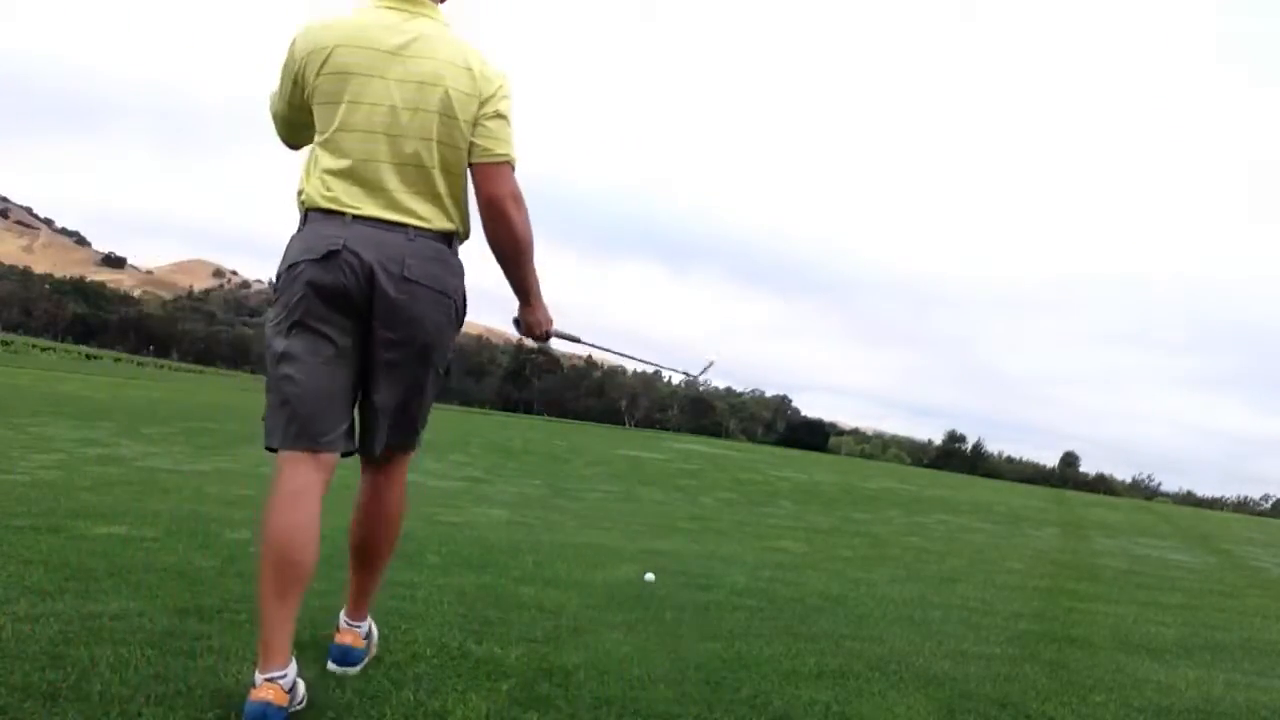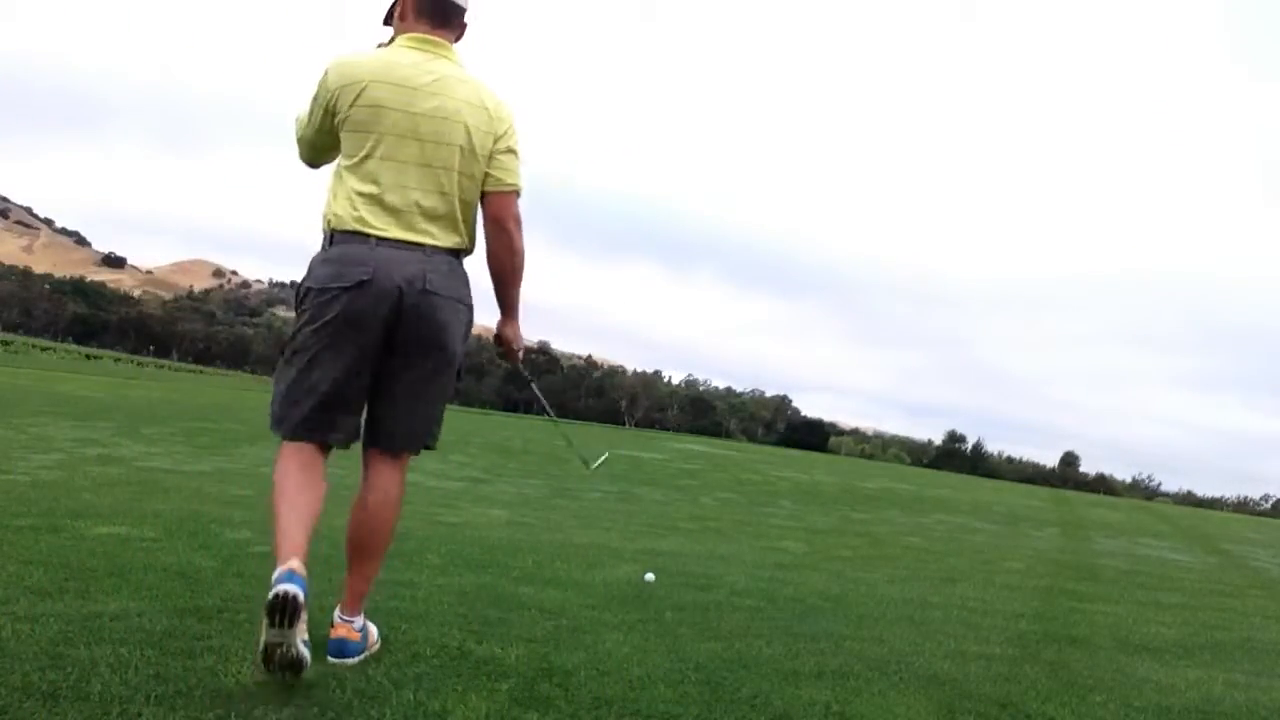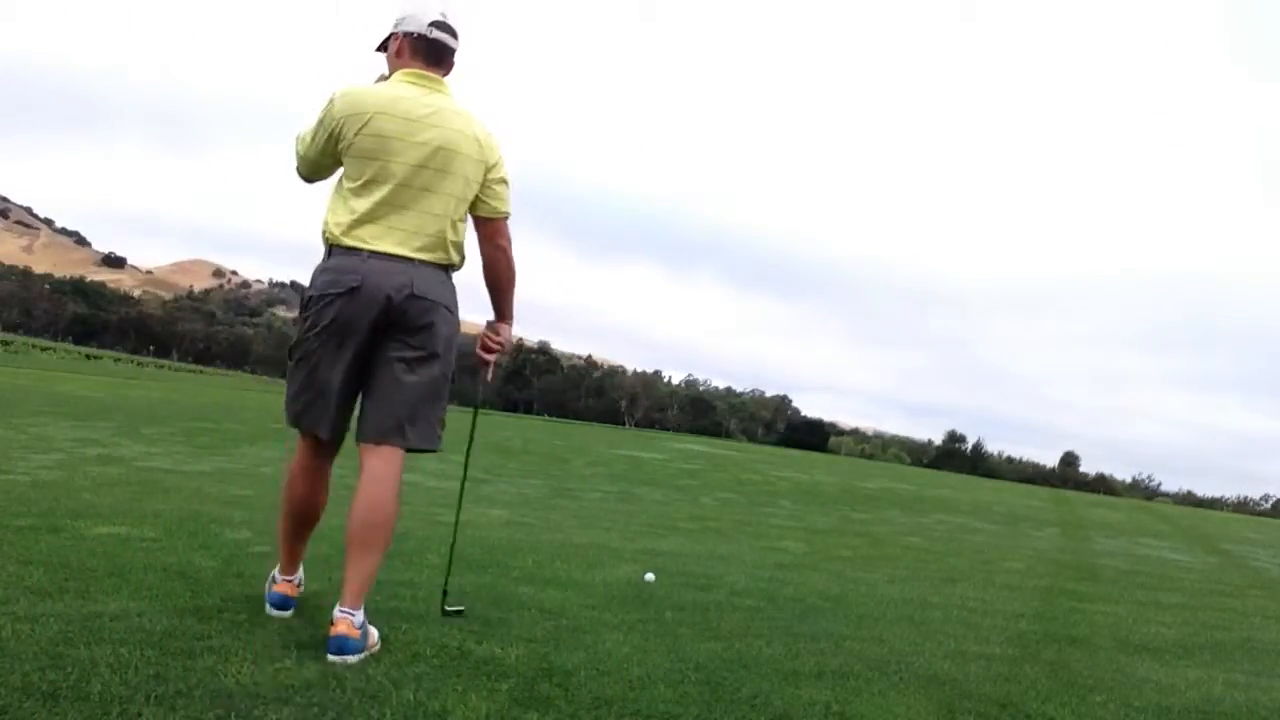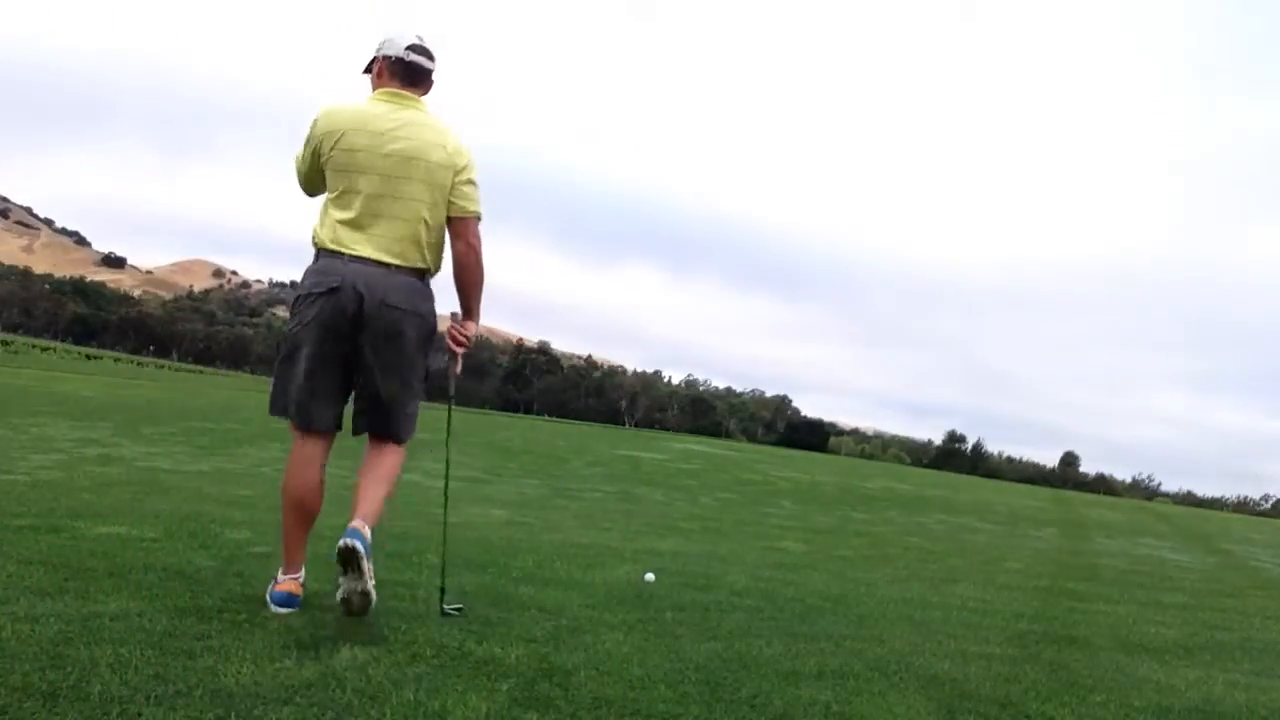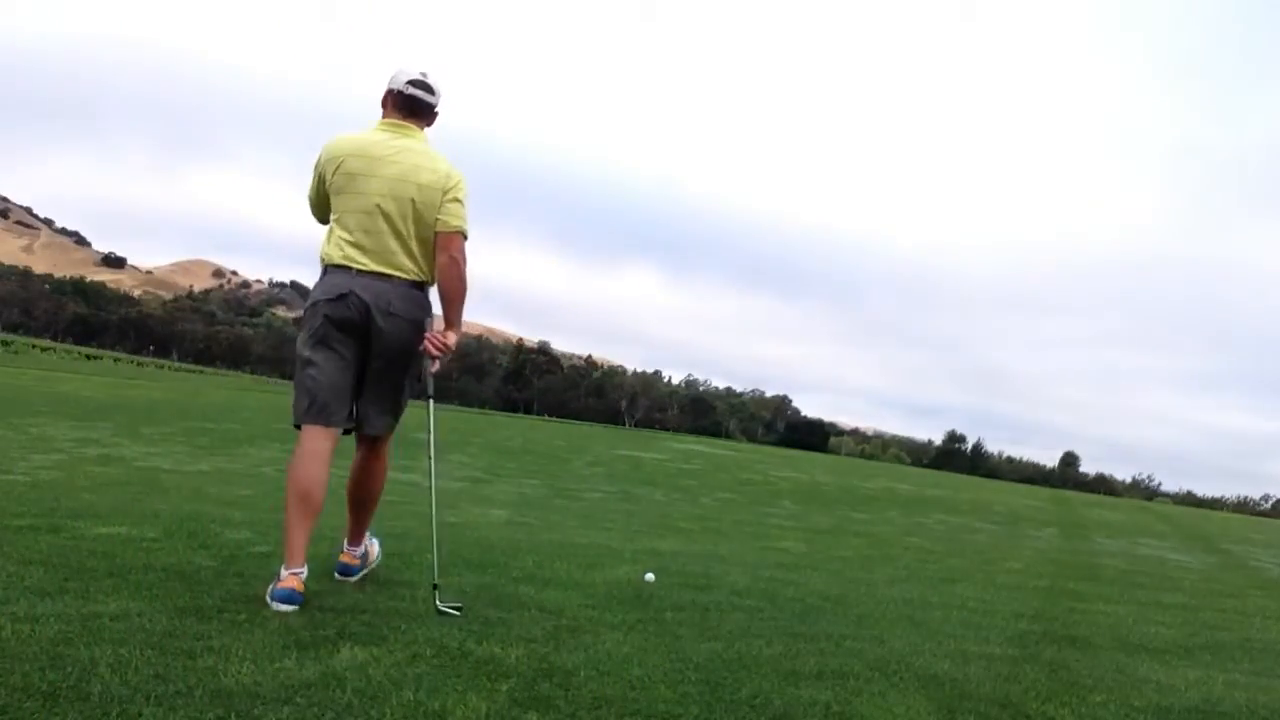
dt=0.3s
person 1, frame 1
right shoulder: (476, 71)
right elbow: (500, 202)
right wrist: (531, 298)
left hip: (327, 252)
right hip: (422, 270)
left knee: (304, 464)
right knee: (387, 461)
right ankle: (354, 627)
person 1, frame 2
left shoulder: (349, 73)
right shoulder: (488, 106)
left elbow: (311, 152)
right elbow: (504, 226)
right wrist: (510, 317)
left hip: (350, 267)
right hip: (438, 285)
left knee: (305, 440)
right knee: (388, 458)
left ankle: (290, 573)
right ankle: (349, 622)
person 1, frame 3
left shoulder: (353, 102)
right shoulder: (478, 137)
left elbow: (307, 168)
right elbow: (497, 243)
right wrist: (501, 320)
left hip: (348, 277)
right hip: (426, 294)
left knee: (316, 440)
right knee: (385, 455)
left ankle: (287, 577)
right ankle: (349, 617)
person 1, frame 4
left shoulder: (334, 120)
right shoulder: (450, 147)
right elbow: (467, 243)
right wrist: (469, 316)
left hip: (333, 280)
right hip: (404, 296)
left knee: (311, 436)
right knee: (388, 439)
left ankle: (289, 578)
right ankle: (359, 532)
person 1, frame 5
left shoulder: (339, 150)
right shoulder: (444, 172)
right elbow: (451, 255)
right wrist: (451, 325)
left hip: (338, 291)
right hip: (403, 304)
left knee: (318, 431)
right knee: (375, 435)
left ankle: (291, 573)
right ankle: (355, 548)
